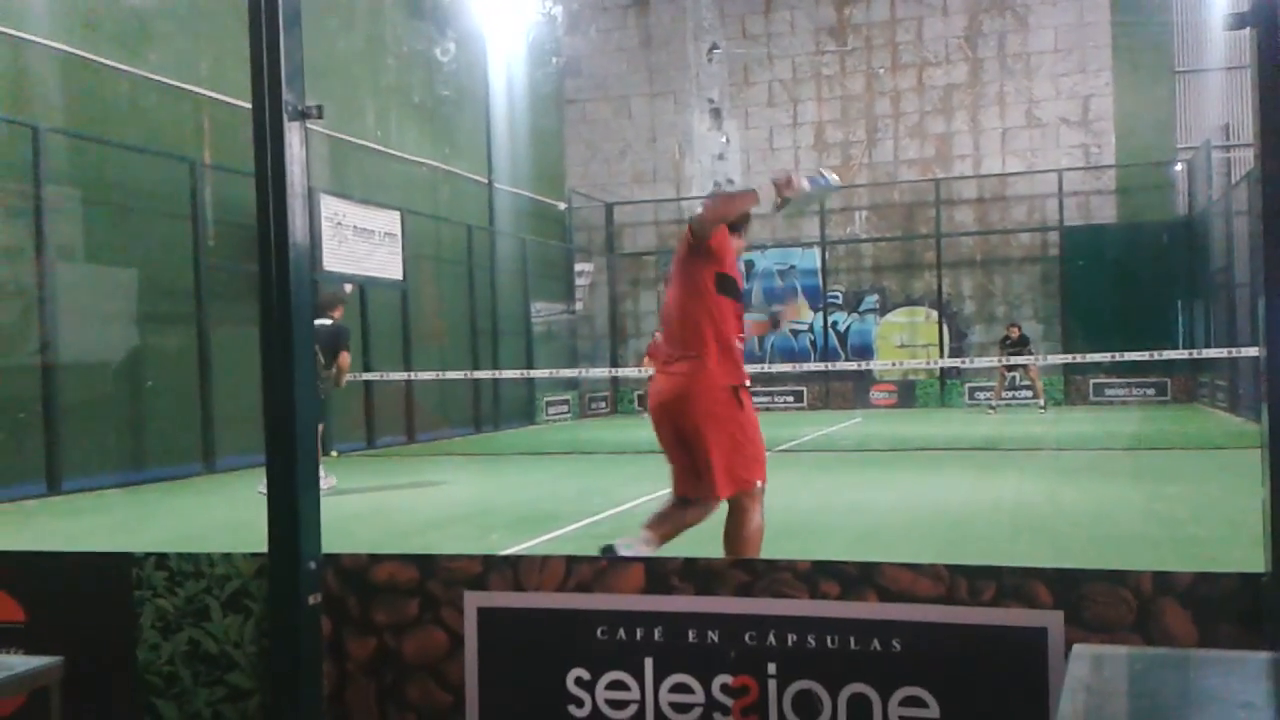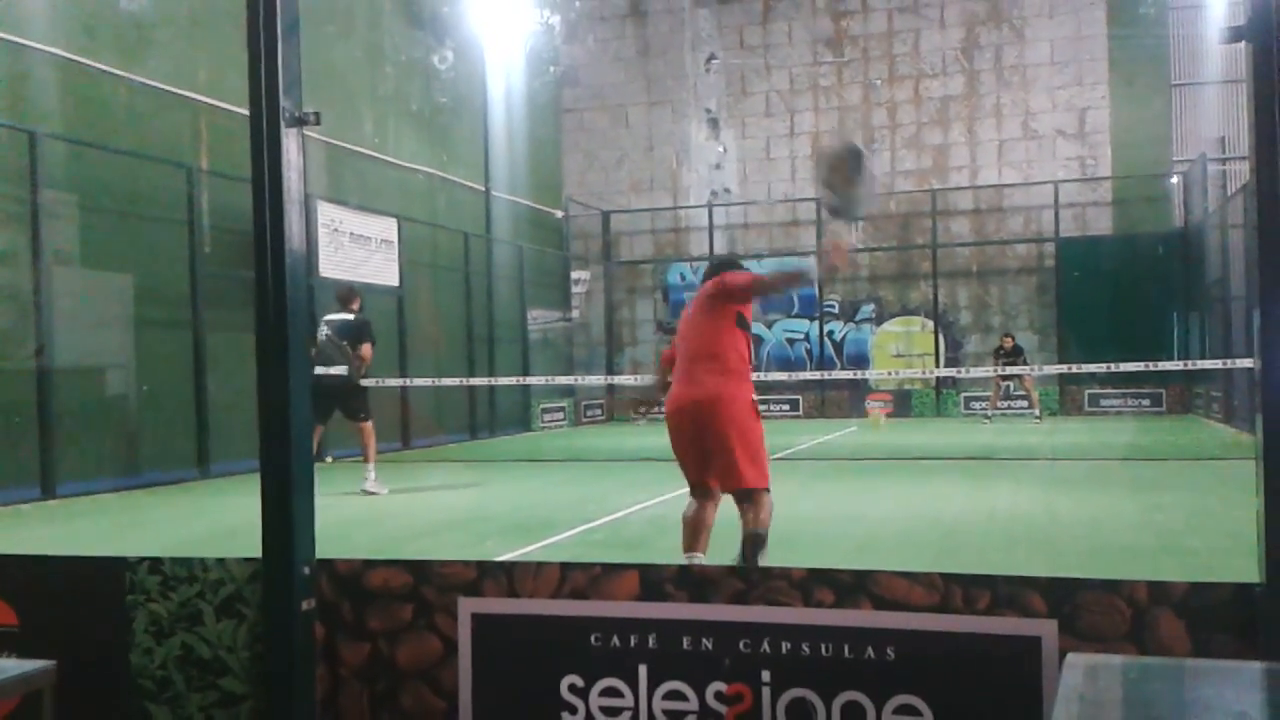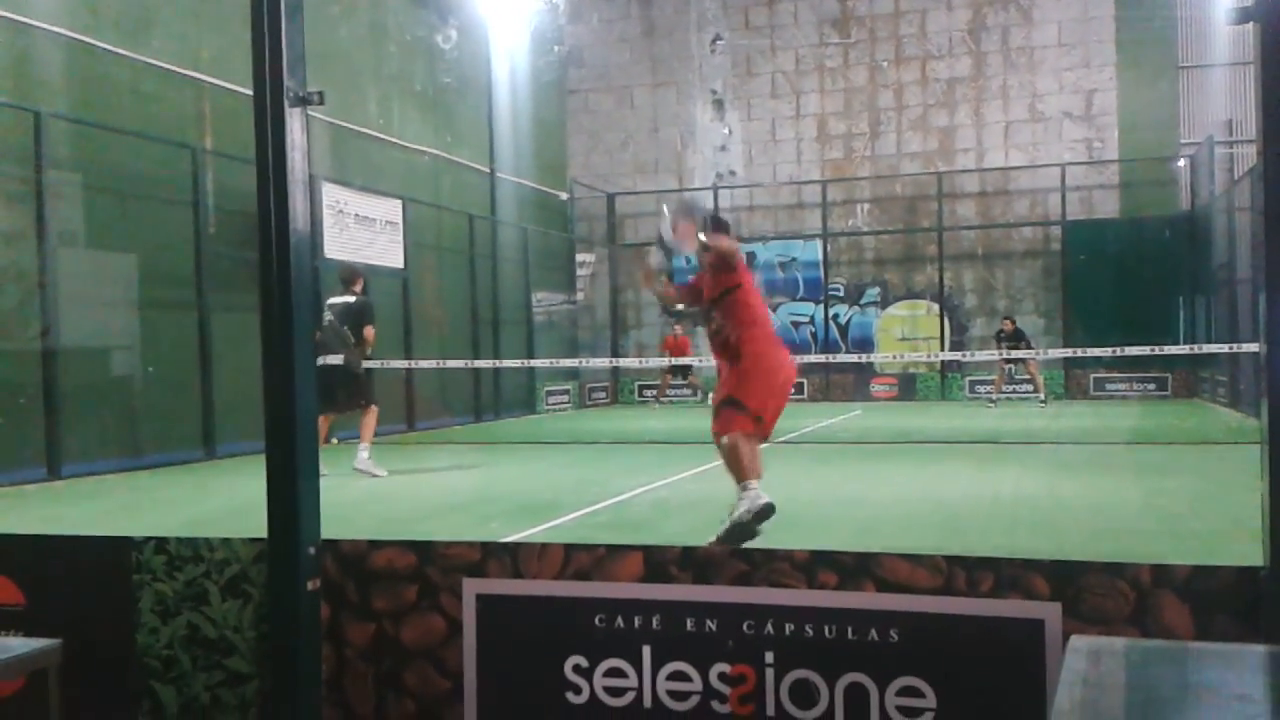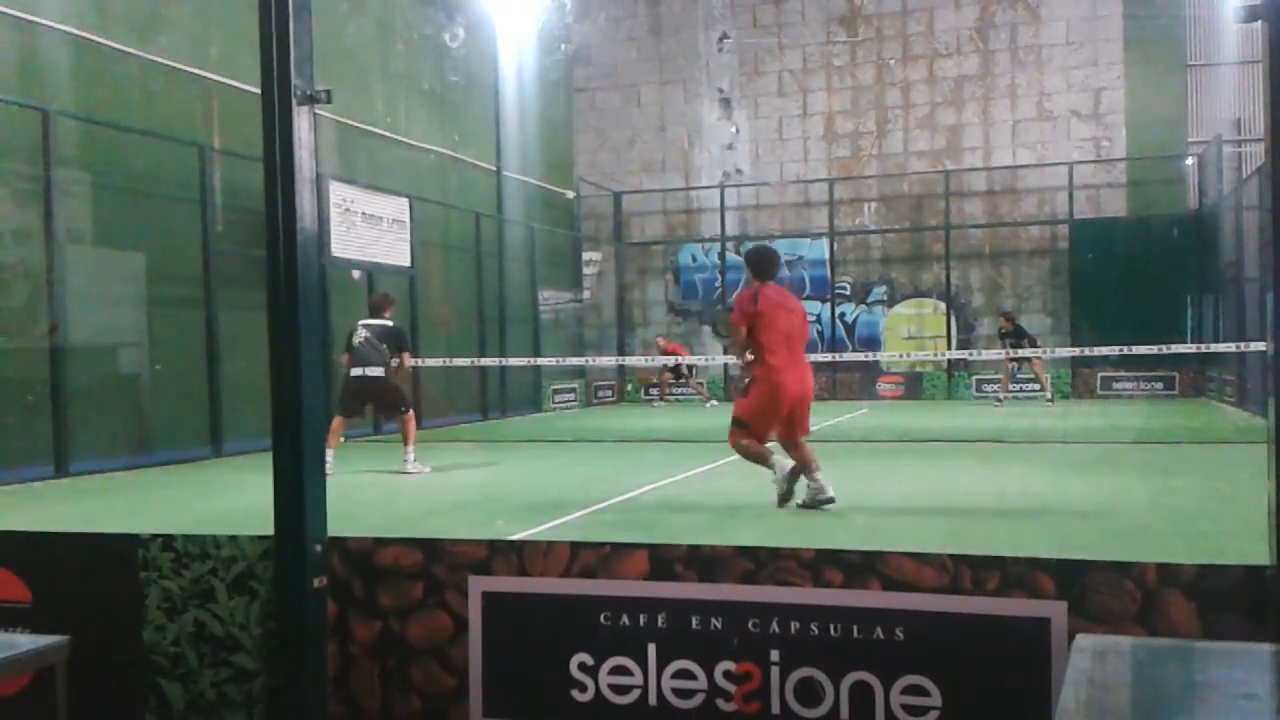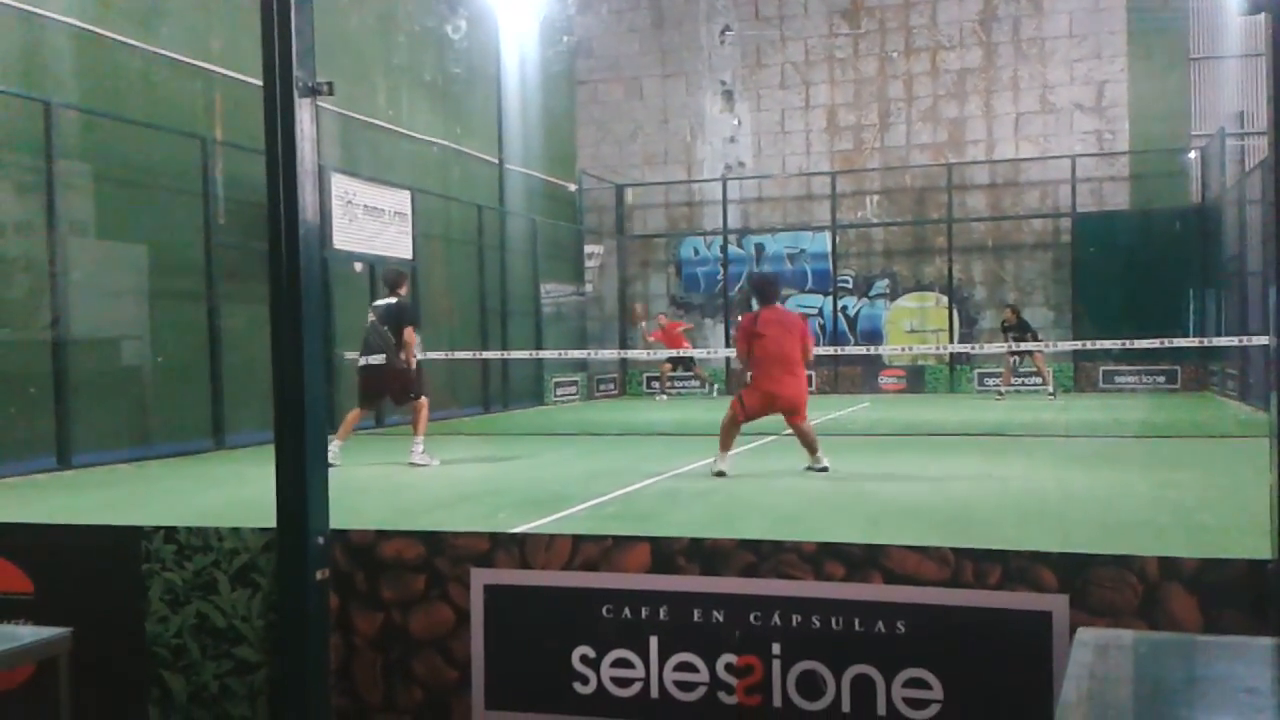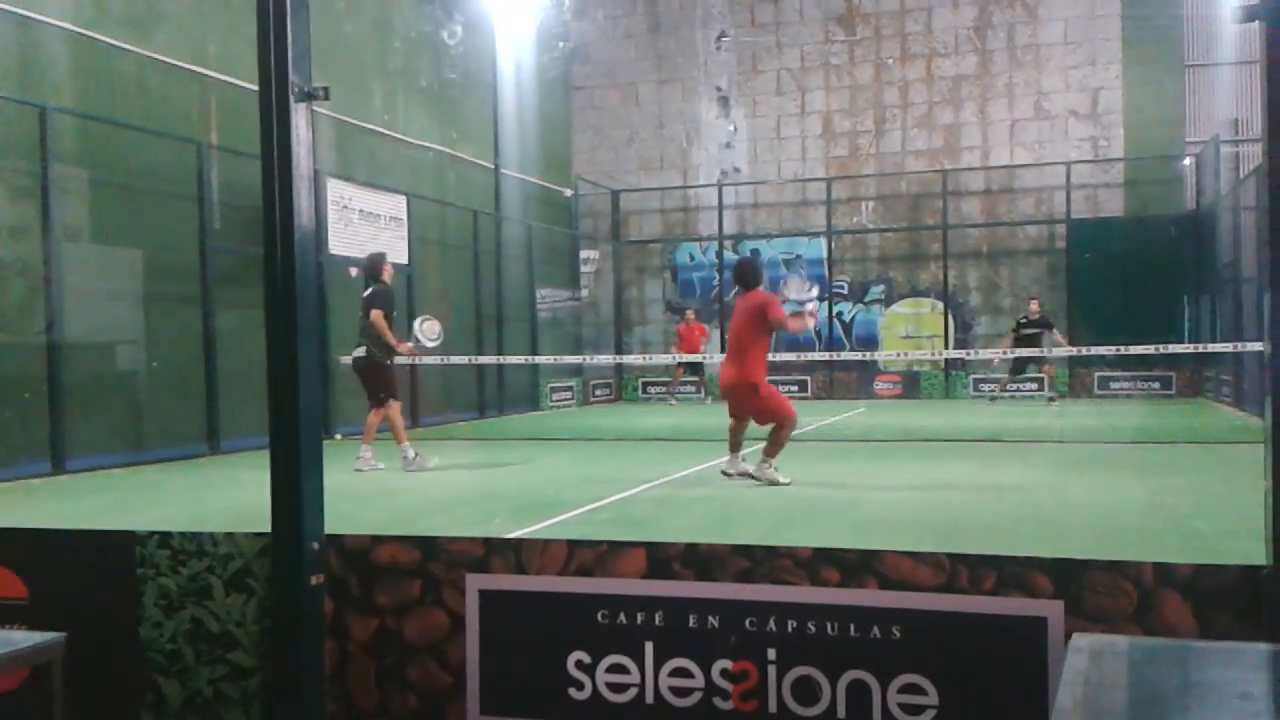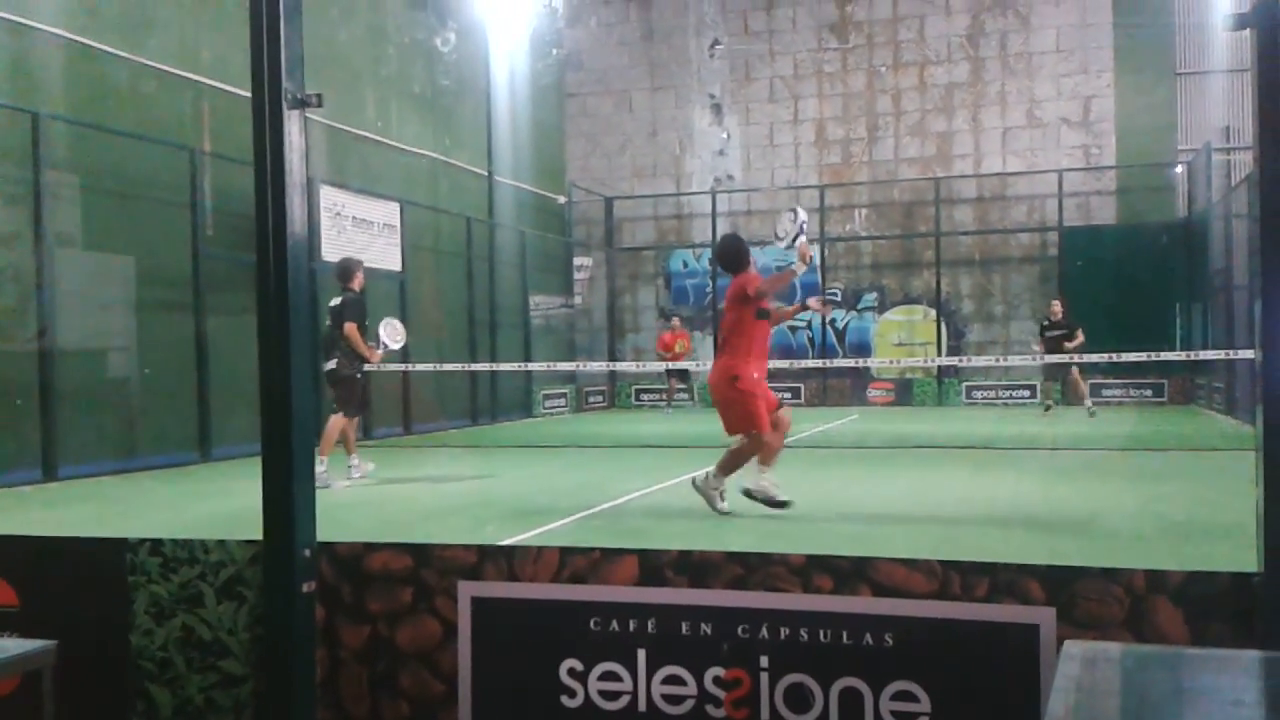
dt=0.5s
person 1, frame 1
left shoulder: (693, 266)
right shoulder: (709, 240)
right elbow: (709, 214)
right wrist: (770, 191)
left hip: (668, 394)
right hip: (710, 391)
left knee: (695, 498)
right knee: (747, 498)
left ankle: (629, 550)
person 1, frame 2
left shoulder: (693, 312)
right shoulder: (726, 286)
left elbow: (672, 367)
right elbow: (761, 284)
right wrist: (810, 273)
left hip: (682, 403)
right hip: (723, 398)
left knee: (703, 495)
right knee: (753, 495)
right ankle: (752, 538)
person 1, frame 3
left shoulder: (728, 262)
right shoulder: (703, 282)
left elbow: (731, 248)
right elbow: (673, 296)
left wrist: (700, 239)
right wrist: (656, 281)
left hip: (758, 361)
right hip: (772, 364)
left knee: (728, 433)
right knee: (742, 440)
left ankle: (753, 499)
right ankle: (752, 501)
person 1, frame 4
left shoulder: (747, 297)
right shoulder: (794, 301)
left elbow: (739, 338)
left wrist: (744, 354)
left hip: (771, 380)
right hip: (802, 378)
left knee: (740, 439)
right knee: (794, 439)
left ankle: (781, 468)
right ankle: (818, 487)
person 1, frame 5
left shoulder: (750, 321)
right shoulder: (798, 320)
left elbow: (743, 360)
right elbow: (809, 357)
left hip: (764, 391)
right hip: (795, 390)
left knee: (733, 416)
right knee: (800, 422)
left ankle: (721, 462)
right ankle: (817, 459)
person 1, frame 6
left shoulder: (742, 303)
right shoulder: (766, 299)
right elbow: (785, 325)
left wrist: (800, 317)
right wrist: (808, 322)
left hip: (729, 377)
right hip: (747, 379)
left knee: (741, 416)
right knee: (788, 420)
left ankle: (733, 462)
right ankle: (765, 467)
person 1, frame 7
left shoulder: (747, 287)
right shoulder: (748, 280)
left elbow: (771, 317)
right elbow: (770, 288)
left wrist: (803, 307)
right wrist: (800, 263)
left hip: (744, 375)
right hip: (735, 375)
left knee: (782, 420)
right knee: (760, 437)
left ankle: (761, 483)
right ankle: (712, 479)
person 2, frame 1
left shoulder: (313, 327)
right shoulder: (340, 329)
right elbow: (344, 361)
right wrist: (341, 379)
right hip: (315, 388)
left knee: (317, 427)
left ankle: (321, 476)
person 2, frame 2
left shoulder: (324, 321)
right shoulder: (361, 322)
left elbow: (313, 352)
right elbow: (366, 353)
right wrist: (360, 368)
left hip: (319, 377)
right hip: (344, 378)
left knee: (315, 428)
right knee: (366, 426)
right ankle: (370, 479)
person 2, frame 3
left shoulder: (328, 304)
right shoulder: (362, 303)
right elbow: (369, 334)
right wrist: (366, 350)
left hip: (324, 366)
right hip: (346, 365)
left knee: (325, 414)
right knee: (370, 410)
right ankle: (363, 456)
person 2, frame 4
left shoulder: (357, 327)
right shoulder: (396, 331)
left elbow: (346, 360)
right elbow: (405, 364)
right wrist: (393, 376)
left hip: (355, 377)
right hip: (380, 377)
left knee: (340, 417)
right knee: (408, 416)
left ankle: (326, 461)
right ankle: (409, 461)
person 2, frame 5
left shoulder: (376, 305)
right shoulder: (404, 305)
right elbow: (408, 338)
right wrist: (410, 360)
left hip: (366, 363)
right hip: (389, 363)
left knee: (362, 408)
right knee: (421, 402)
left ankle: (333, 450)
right ankle: (418, 452)
person 2, frame 6
left shoulder: (370, 292)
right shoulder: (383, 291)
right elbow: (376, 318)
left wrist: (394, 345)
right wrist: (396, 344)
left hip: (364, 356)
right hip: (375, 356)
left knee: (379, 406)
right knee: (391, 404)
left ankle: (365, 457)
right ankle: (409, 456)
person 2, frame 7
left shoulder: (336, 301)
right shoulder: (354, 300)
right elbow: (350, 330)
left wrist: (364, 349)
right wrist: (368, 355)
left hip: (335, 364)
right hip: (346, 367)
left knee: (351, 415)
right knee: (340, 415)
left ankle: (354, 464)
right ankle: (319, 470)
